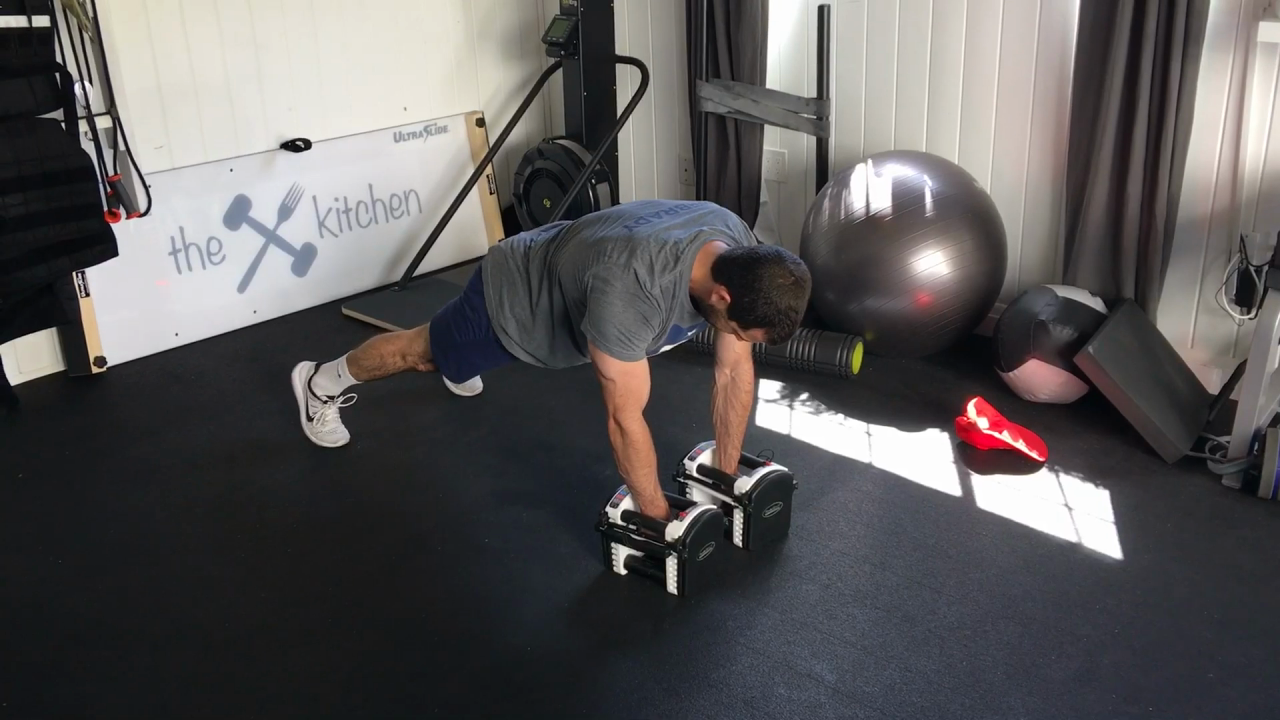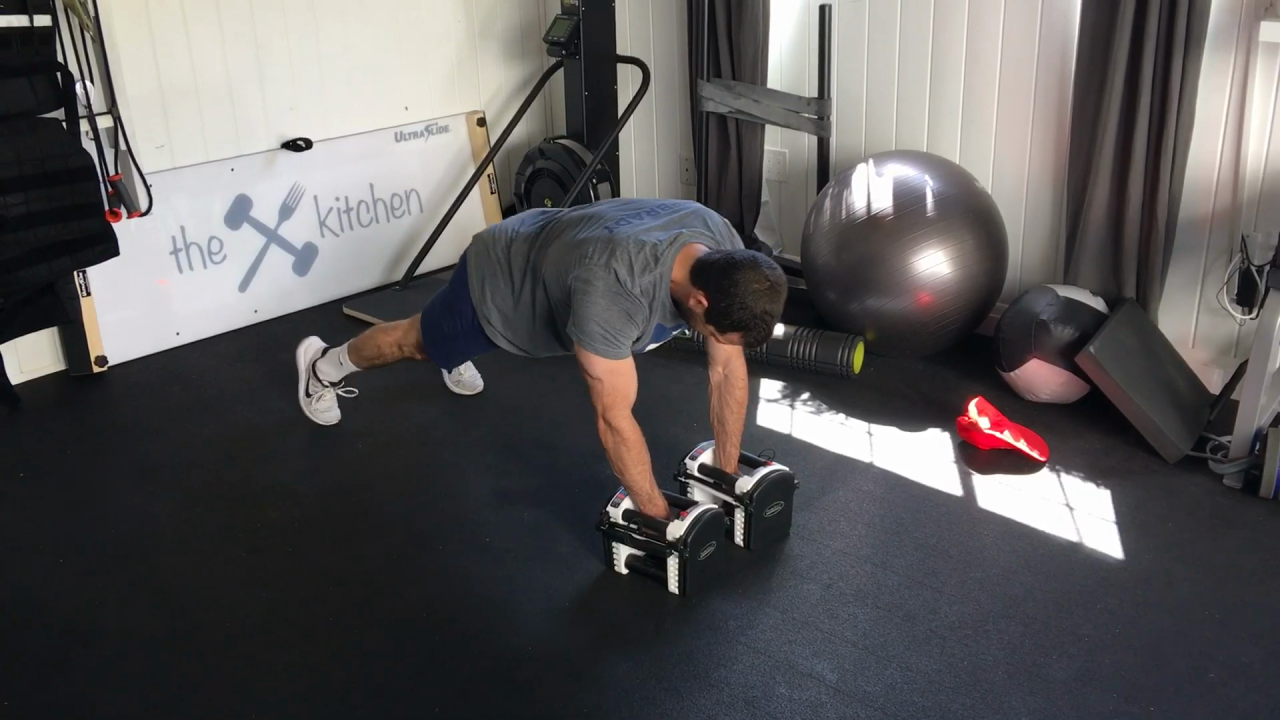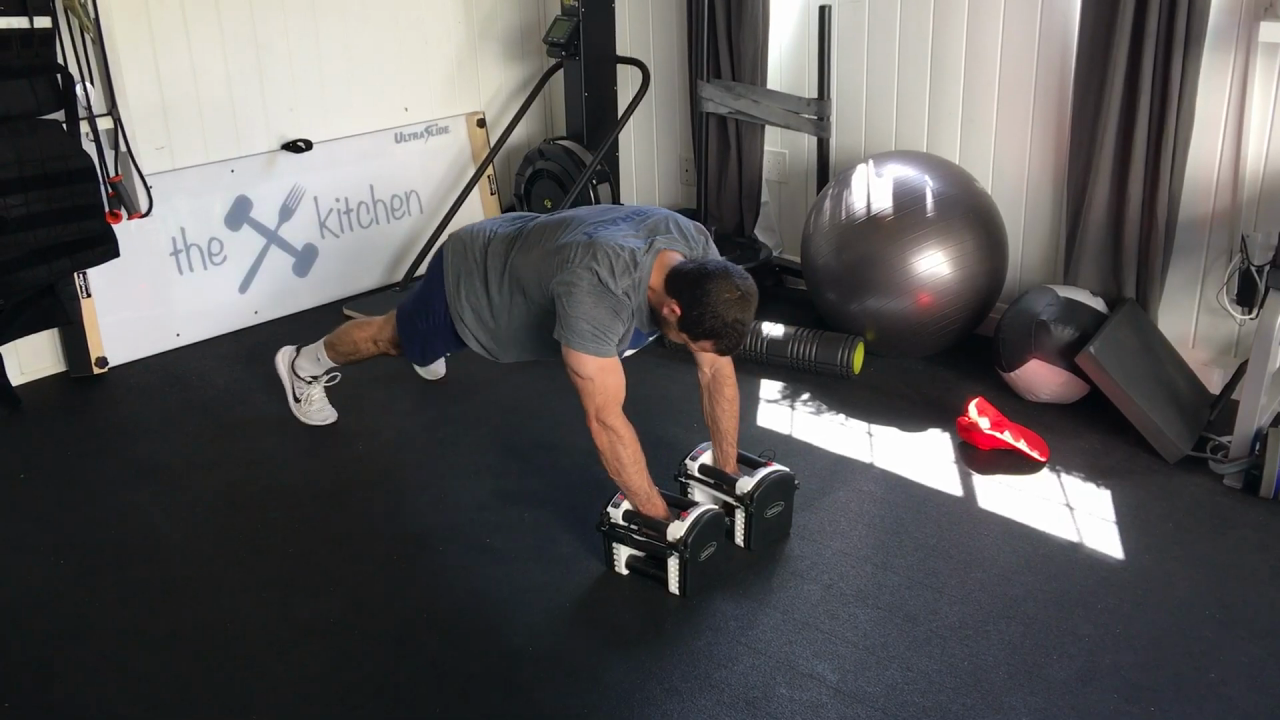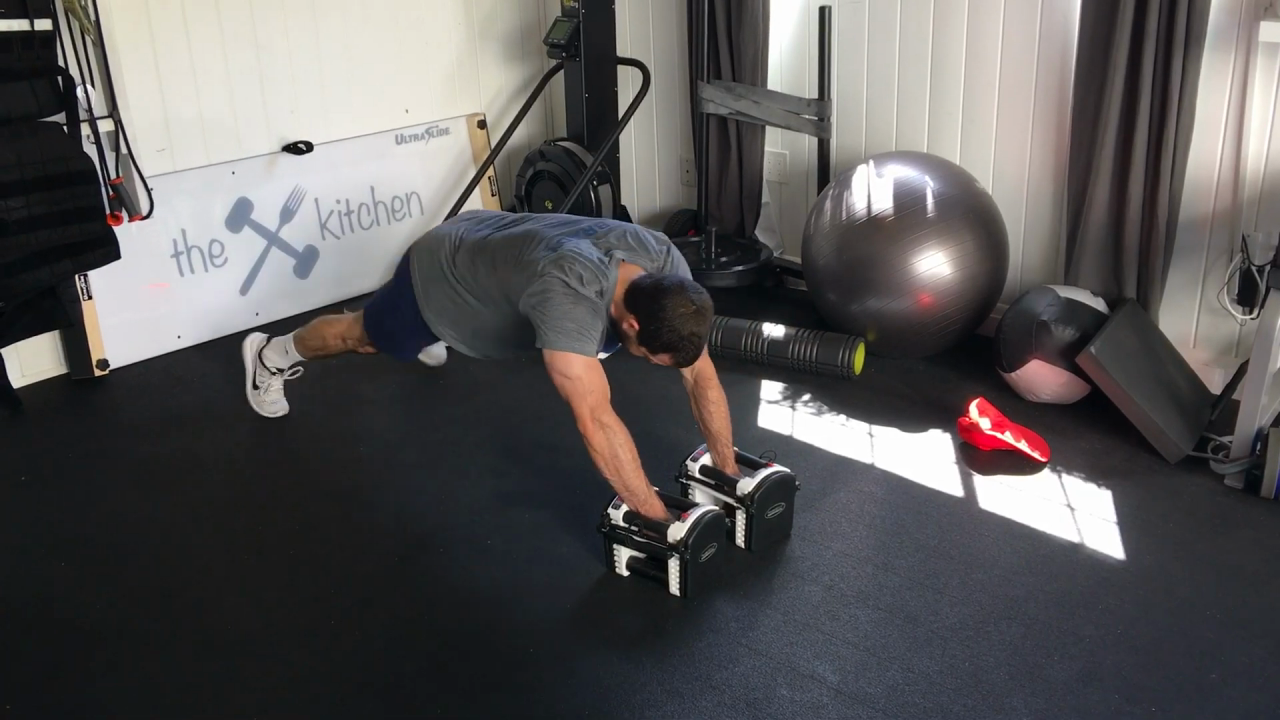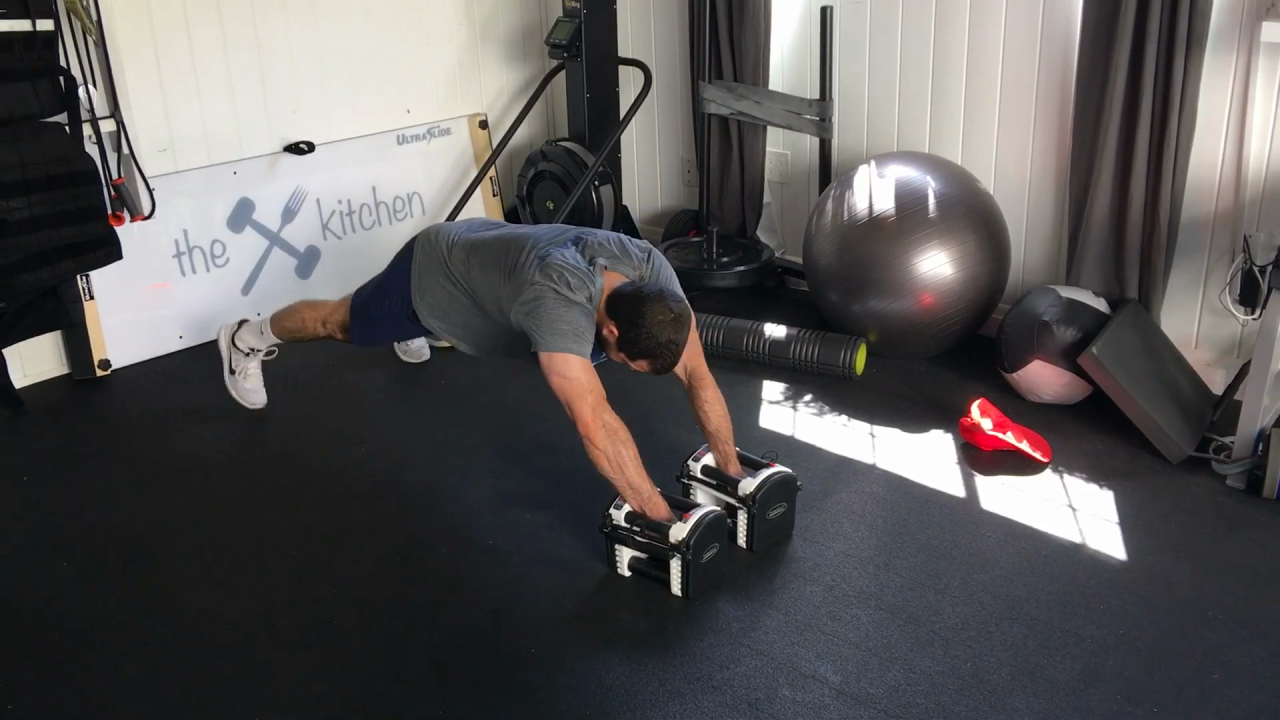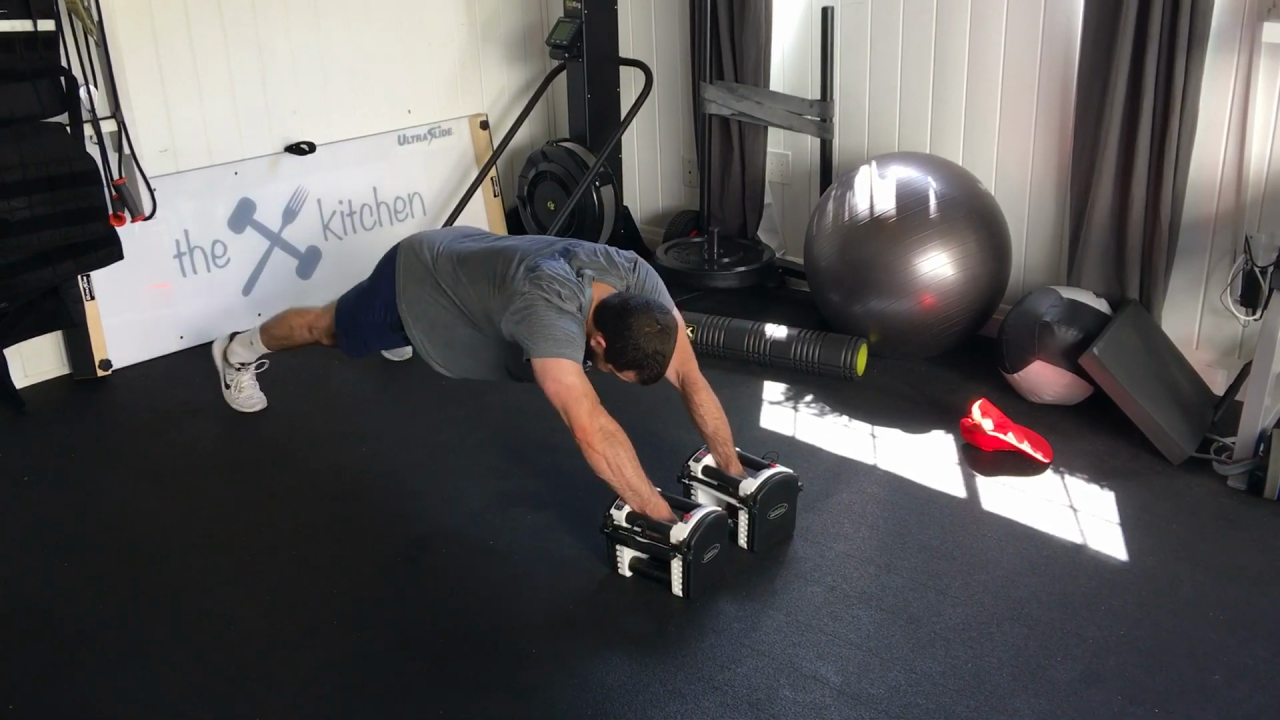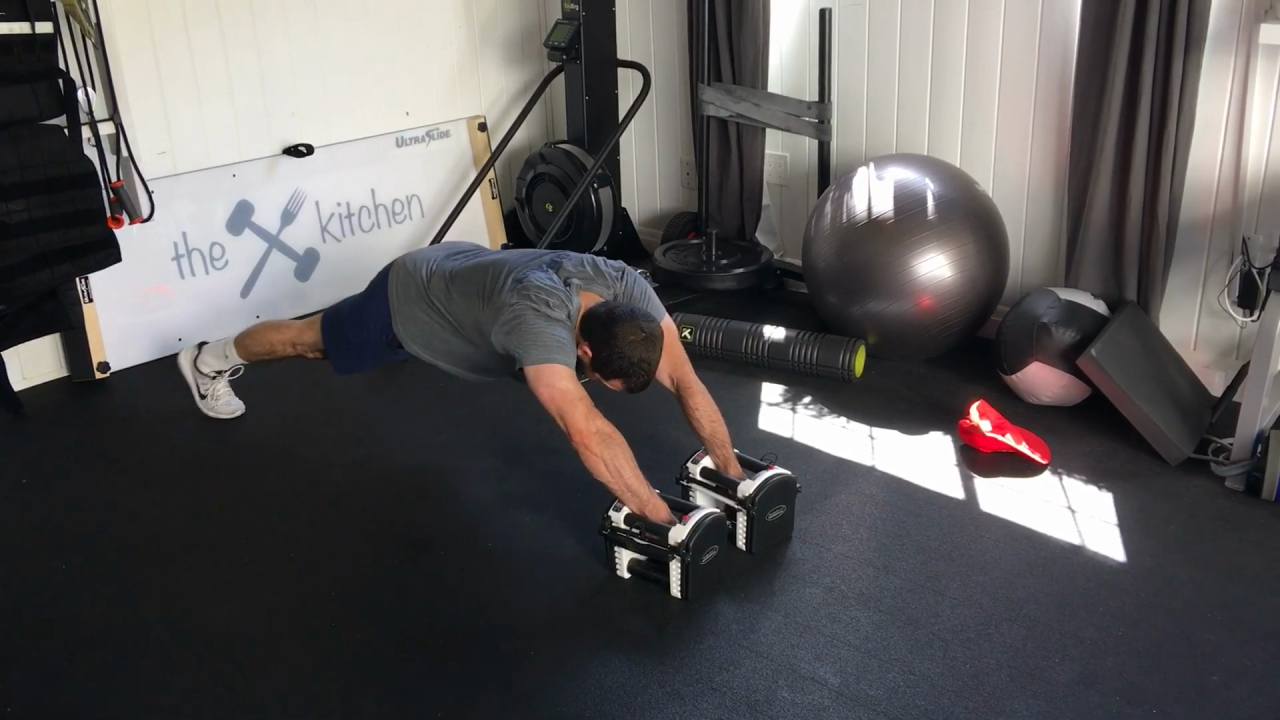
dt=0.4s
person 1, frame 1
left shoulder: (741, 252)
right shoulder: (631, 286)
left elbow: (734, 372)
right elbow: (625, 419)
left wrist: (726, 479)
right wrist: (660, 520)
left hip: (559, 277)
right hip: (513, 294)
right knee: (424, 350)
left ankle: (455, 364)
right ankle: (322, 383)
person 1, frame 2
left shoulder: (724, 250)
right shoulder: (612, 287)
left elbow: (728, 371)
right elbow: (614, 418)
left wrist: (727, 477)
right wrist: (659, 520)
left hip: (546, 251)
right hip: (498, 277)
right knee: (418, 340)
left ankle: (450, 355)
right ankle: (326, 364)
person 1, frame 3
left shoulder: (698, 250)
right shoulder: (597, 290)
left elbow: (716, 371)
right elbow: (605, 420)
left wrist: (729, 476)
right wrist: (661, 521)
left hip: (518, 251)
right hip: (472, 275)
right knee: (394, 337)
left ankle: (427, 348)
right ankle: (305, 365)
person 1, frame 4
left shoulder: (664, 261)
right shoulder: (570, 297)
left elbow: (701, 375)
right elbow: (595, 421)
left wrist: (730, 476)
right wrist: (660, 521)
left hip: (488, 241)
right hip: (440, 269)
right knee: (364, 332)
left ankle: (418, 338)
right ankle: (272, 355)
person 1, frame 5
left shoulder: (651, 269)
right shoulder: (561, 301)
left elbow: (698, 375)
right elbow: (595, 423)
left wrist: (733, 474)
right wrist: (661, 518)
left hip: (481, 252)
right hip: (434, 267)
right knee: (346, 322)
left ankle: (409, 331)
right ankle: (246, 341)
person 1, frame 6
left shoulder: (639, 279)
right shoulder: (549, 311)
left elbow: (691, 379)
right elbow: (590, 429)
left wrist: (734, 473)
right wrist: (663, 520)
left hip: (466, 259)
right hip: (418, 274)
right knee: (330, 328)
left ankle: (396, 334)
right ankle: (241, 351)
person 1, frame 7
left shoulder: (628, 288)
right shoulder: (539, 320)
left elbow: (686, 382)
right elbow: (588, 434)
left wrist: (733, 475)
right wrist: (663, 521)
left hip: (461, 269)
right hip: (411, 294)
right knee: (314, 339)
left ankle: (390, 346)
right ankle: (211, 360)
